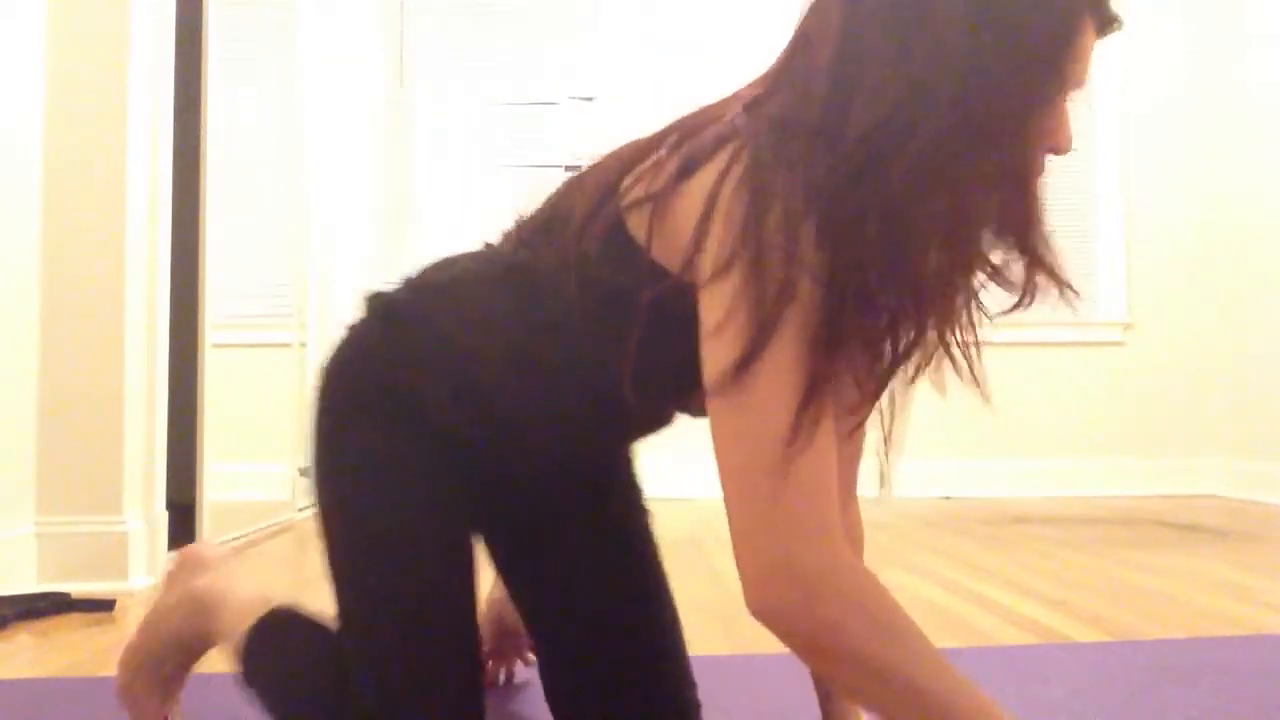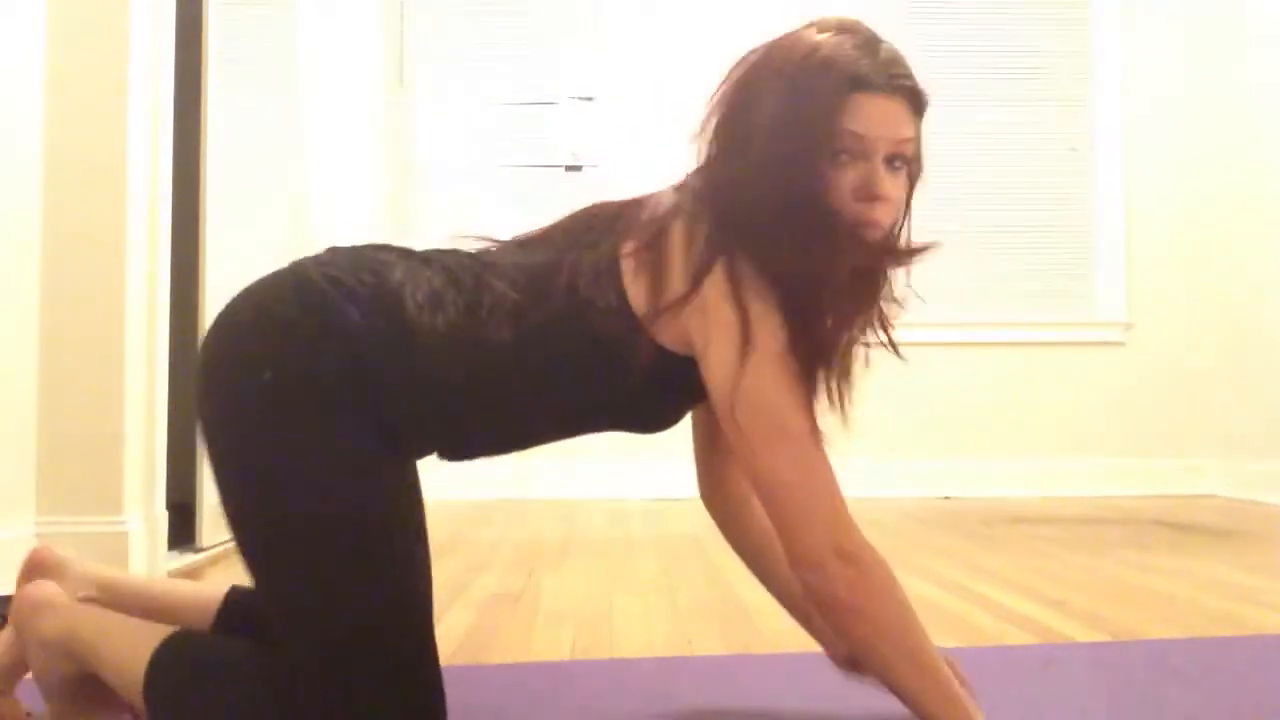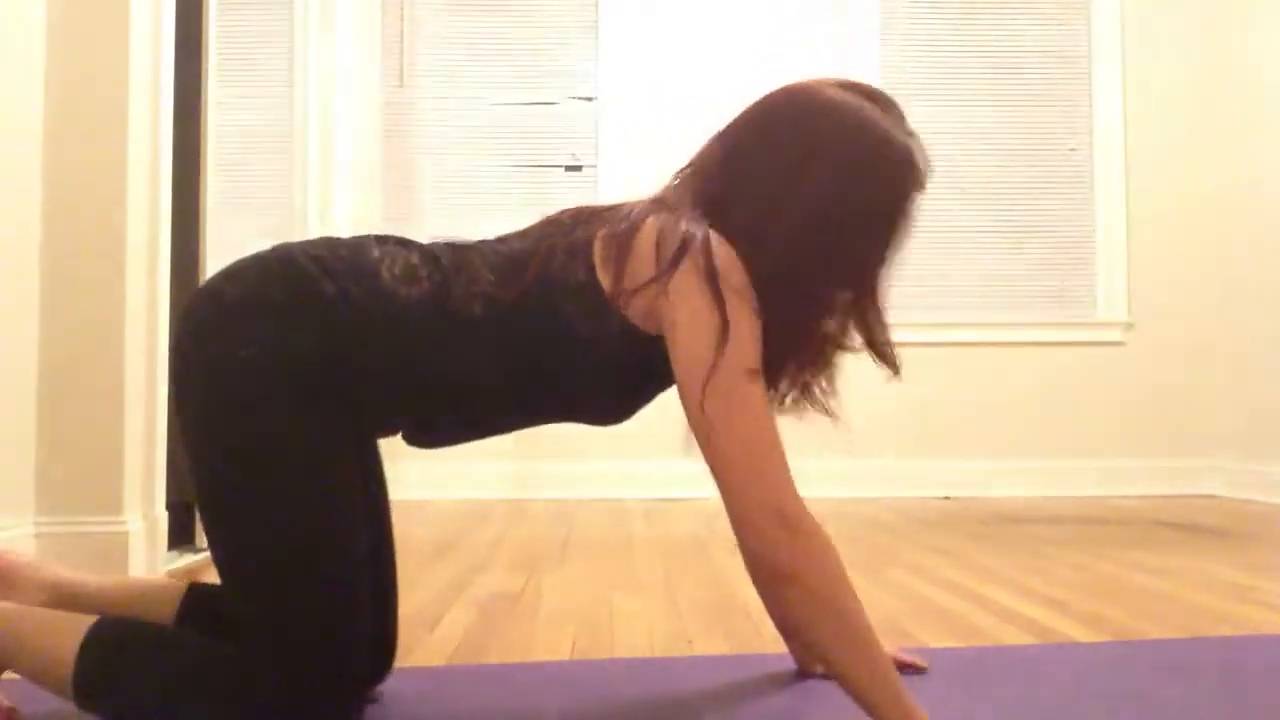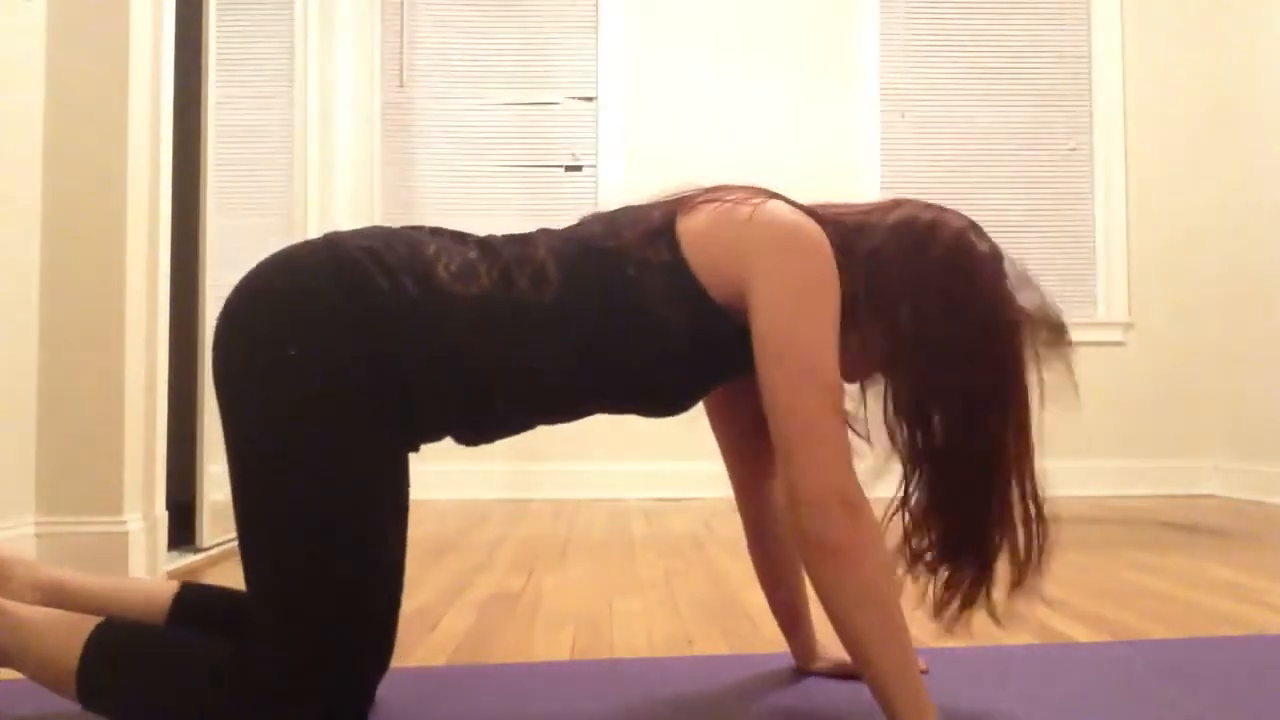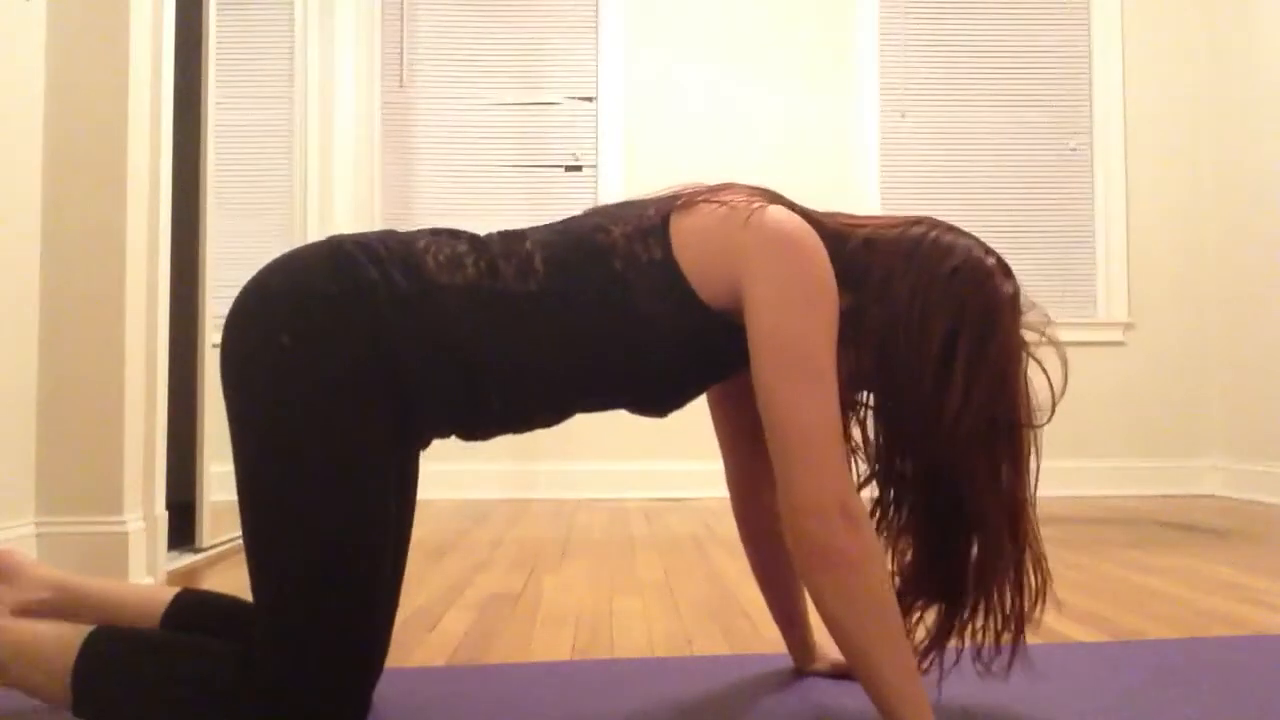
dt=0.7s
person 1, frame 1
left shoulder: (867, 226)
right shoulder: (756, 202)
left elbow: (815, 520)
right elbow: (789, 575)
left hip: (558, 442)
right hip: (400, 402)
left ankle: (491, 606)
right ankle: (215, 600)
person 1, frame 2
left shoulder: (713, 256)
right shoulder: (727, 275)
left elbow: (728, 485)
right elbow: (834, 558)
left hip: (335, 363)
right hip: (291, 367)
left ankle: (84, 589)
person 1, frame 3
left shoulder: (694, 258)
right shoulder: (703, 267)
left elbow: (758, 510)
right elbow: (777, 529)
left wrist: (811, 645)
left hip: (302, 351)
right hip: (262, 347)
person 1, frame 4
left shoulder: (749, 289)
right shoulder: (791, 251)
left elbow: (763, 486)
right elbow: (826, 511)
left hip: (346, 342)
right hip: (313, 338)
person 1, frame 5
left shoulder: (752, 295)
right shoulder: (785, 253)
left elbow: (763, 490)
right elbow: (820, 516)
left hip: (362, 354)
right hip: (317, 336)
